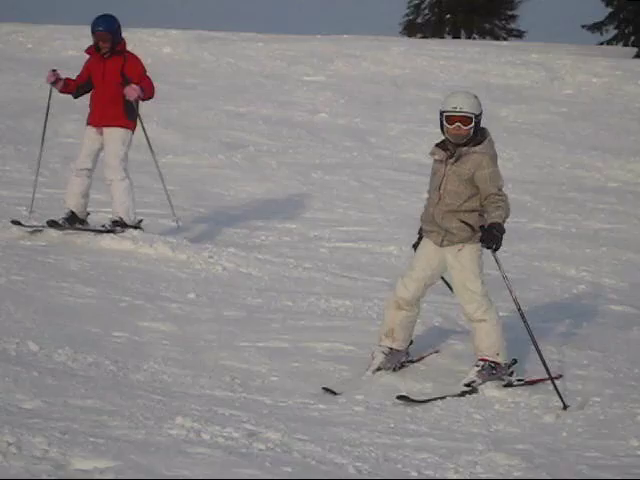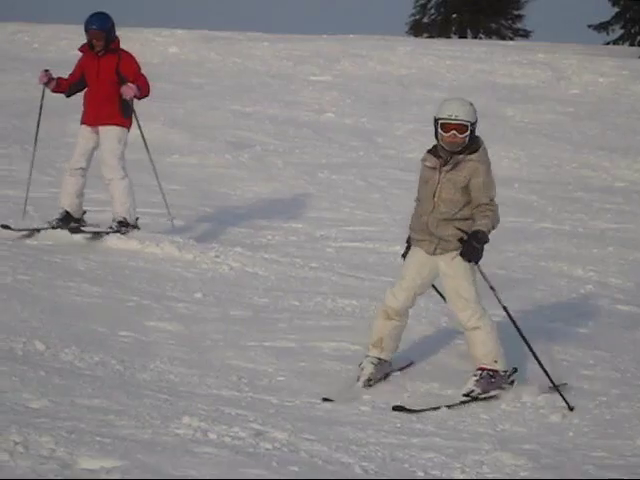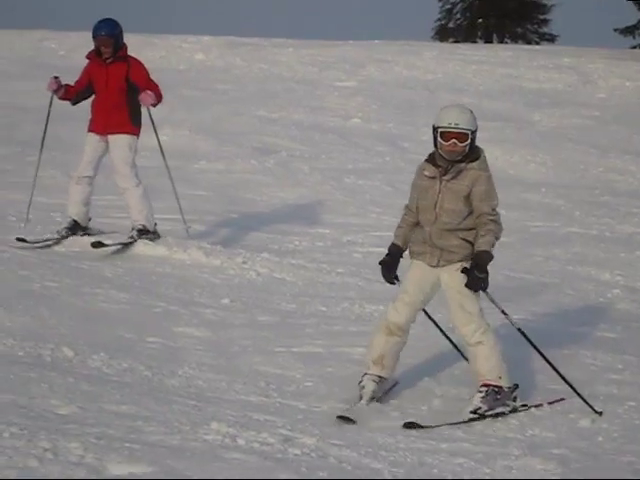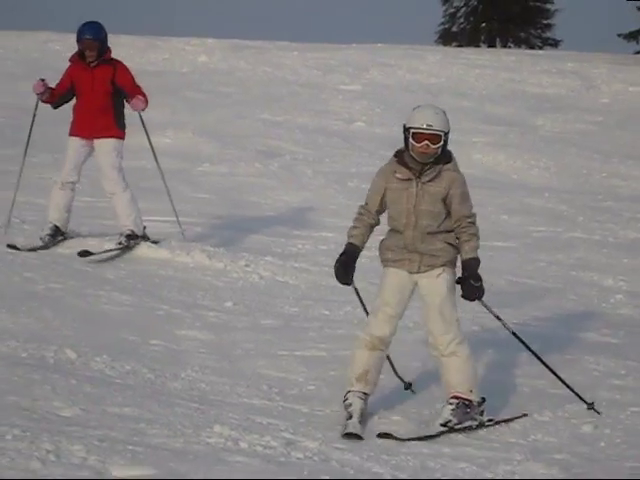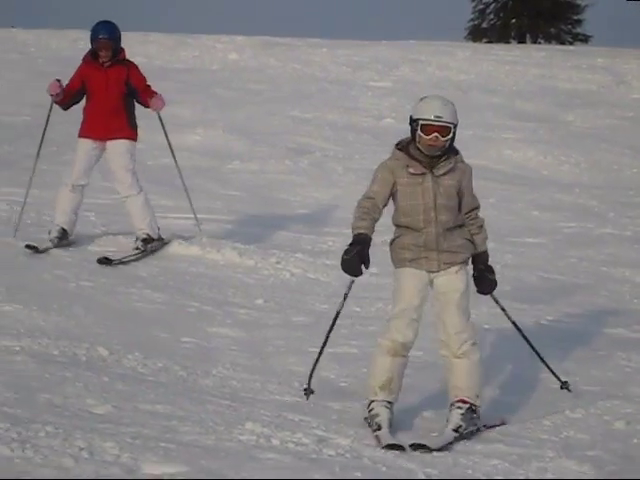
dt=0.2s
person 1, frame 1
left shoulder: (481, 159)
right shoulder: (441, 155)
left elbow: (497, 200)
left wrist: (494, 227)
right wrist: (422, 232)
left hip: (464, 241)
right hip: (434, 236)
left knee: (474, 299)
right knee: (407, 291)
left ankle: (494, 360)
right ankle: (393, 347)
person 1, frame 2
left shoulder: (476, 166)
right shoulder: (429, 162)
left elbow: (487, 209)
left wrist: (477, 238)
right wrist: (411, 242)
left hip: (454, 248)
right hip: (424, 245)
left knee: (467, 307)
right knee: (396, 299)
left ankle: (493, 368)
right ankle: (378, 357)
person 1, frame 3
left shoulder: (477, 175)
right shoulder: (424, 171)
left elbow: (489, 222)
right elbow: (411, 213)
left wrist: (481, 261)
right wrist: (393, 252)
left hip: (458, 259)
right hip: (423, 255)
left knee: (469, 321)
right knee: (398, 314)
left ankle: (496, 385)
right ankle: (376, 374)
person 1, frame 4
left shoulder: (451, 177)
right shoulder: (390, 173)
left elbow: (466, 225)
right elbow: (368, 213)
left wrist: (471, 269)
right wrist: (351, 250)
left hip: (437, 263)
right hip: (398, 261)
left knee: (444, 331)
right knee: (380, 326)
left ankle: (464, 398)
right ankle: (359, 391)
person 1, frame 5
left shoulder: (459, 169)
right shoulder: (394, 165)
left elbow: (472, 216)
right elbow: (369, 206)
left wrist: (482, 260)
right wrist: (359, 241)
left hip: (453, 260)
right hip: (410, 259)
left knee: (458, 332)
right knee: (402, 328)
left ankle: (464, 403)
right ankle: (379, 399)
person 2, frame 1
left shoulder: (128, 60)
right shoulder: (93, 60)
left elbow: (148, 88)
right elbow: (80, 86)
left wrist: (138, 91)
right wrist: (59, 83)
left hip: (119, 123)
right hip: (95, 123)
left knee: (115, 169)
right knee: (82, 166)
left ankle: (125, 219)
right ankle: (76, 213)
person 2, frame 2
left shoulder: (123, 58)
right shoulder: (87, 58)
left elbow: (143, 85)
right elbow: (73, 84)
left wrist: (134, 89)
right wrist: (52, 82)
left hip: (115, 122)
right hip: (89, 121)
left knee: (113, 168)
right knee: (76, 165)
left ankle: (125, 219)
right ankle: (72, 212)
person 2, frame 3
left shoulder: (131, 65)
right shoulder: (93, 65)
left elbow: (153, 90)
right elbow: (79, 92)
left wrist: (150, 97)
right wrist: (60, 90)
left hip: (124, 130)
right hip: (97, 129)
left knee: (126, 176)
right knee: (84, 173)
left ankle: (145, 226)
right ankle: (78, 220)
person 2, frame 4
left shoulder: (115, 68)
right shoulder: (75, 68)
left elbow: (134, 91)
right elbow: (60, 96)
left wrist: (139, 101)
right wrist: (45, 93)
left hip: (109, 134)
right hip: (79, 133)
left knee: (114, 181)
right knee: (66, 177)
left ankle: (134, 230)
right ankle: (56, 225)
person 2, frame 5
left shoulder: (128, 68)
right shoulder: (86, 68)
left elbow: (143, 92)
right elbow: (69, 99)
left wrist: (154, 100)
right wrist: (58, 94)
left hip: (121, 135)
right hip: (90, 134)
left knee: (127, 183)
right knee: (76, 179)
left ankle: (149, 233)
right ankle: (61, 227)
